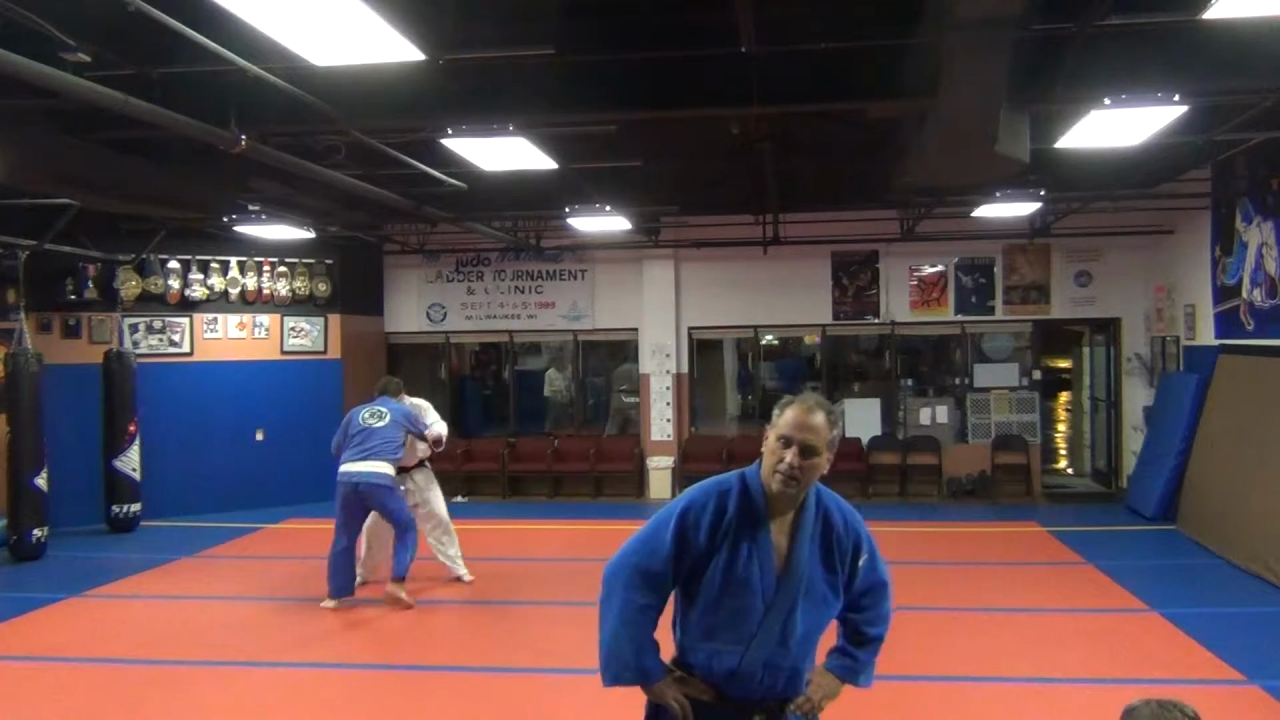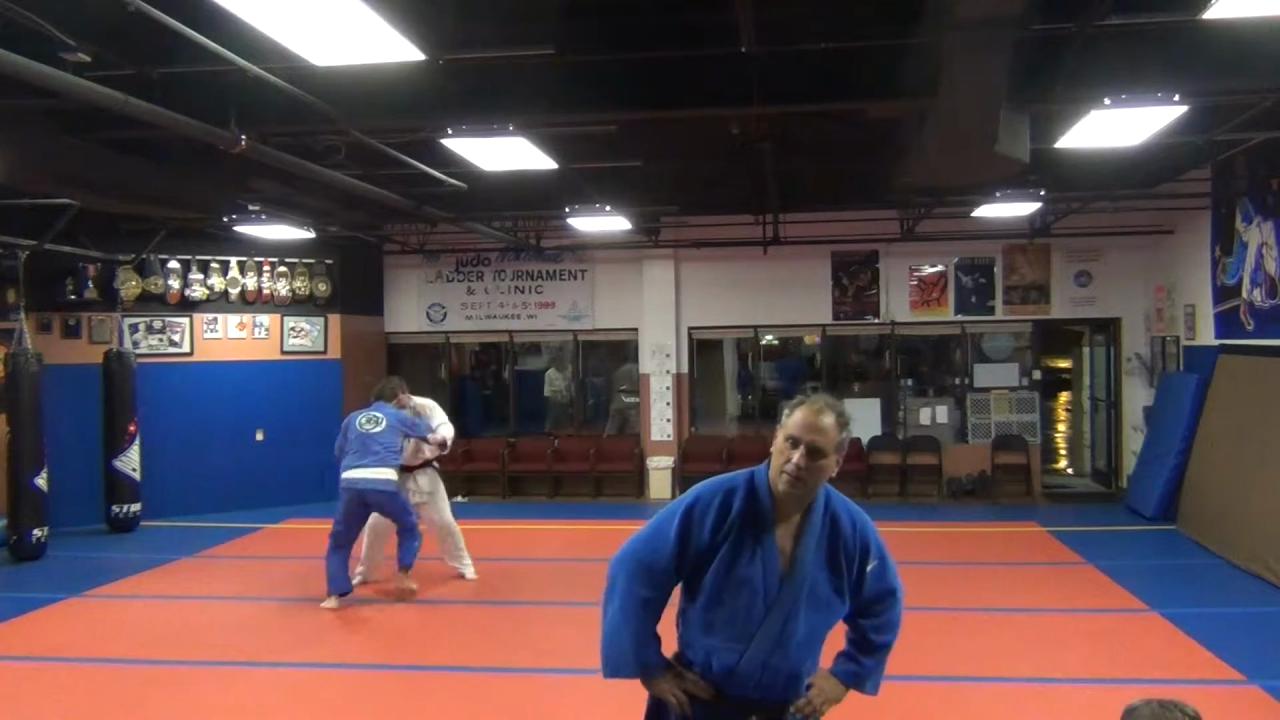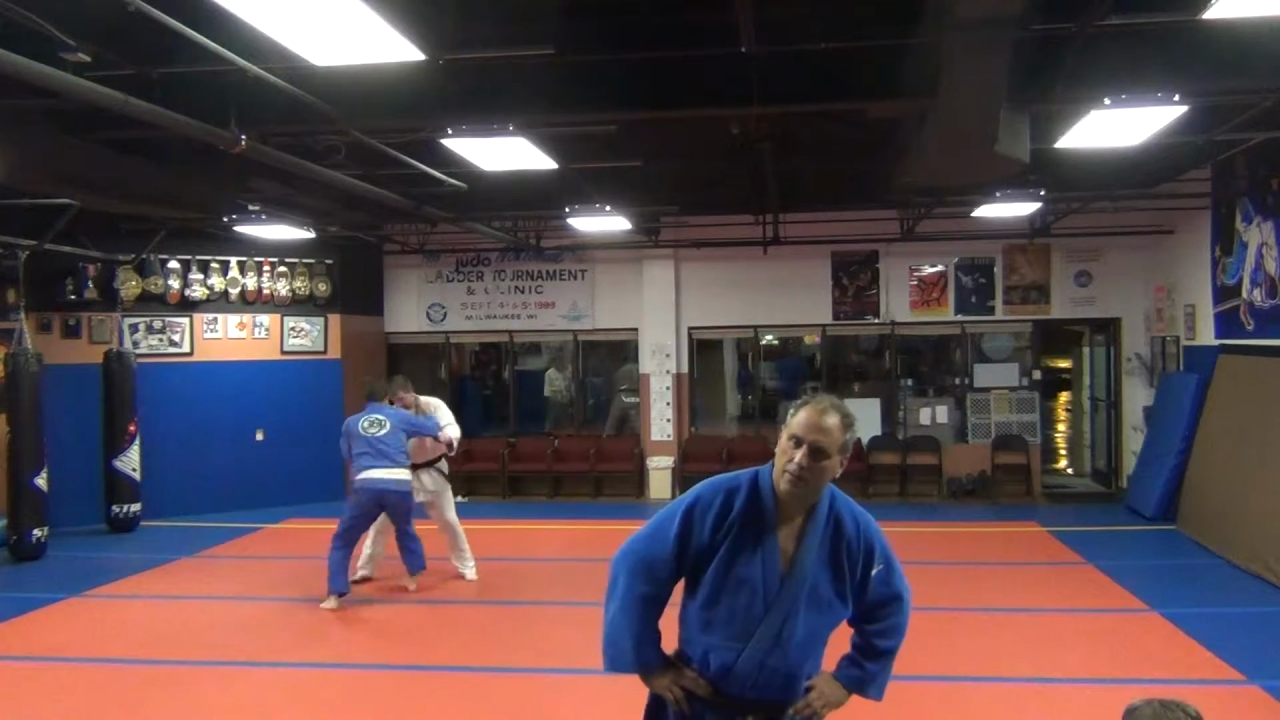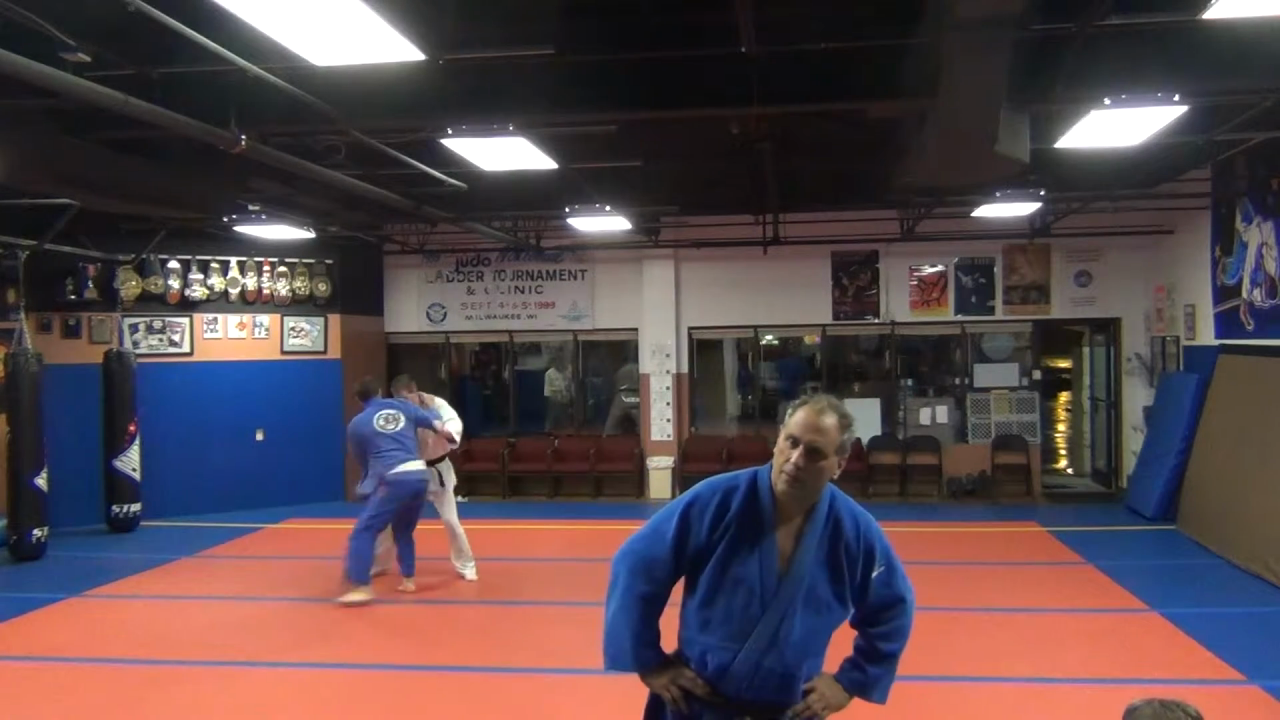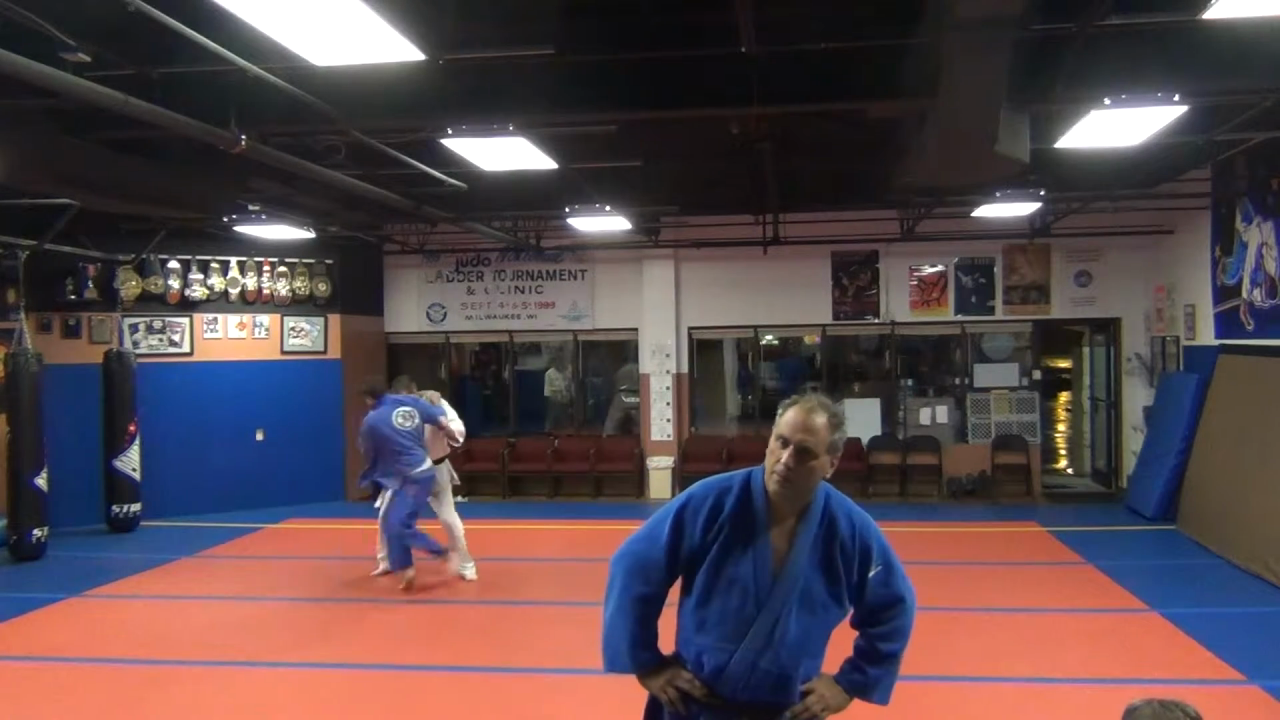
dt=0.1s
person 1, frame 1
left shoulder: (841, 525)
right shoulder: (706, 505)
left elbow: (872, 600)
right elbow: (629, 578)
left wrist: (838, 671)
right wrist: (649, 674)
person 1, frame 2
left shoulder: (849, 527)
right shoulder: (712, 503)
left elbow: (882, 606)
right elbow: (634, 571)
left wrist: (844, 676)
right wrist: (650, 669)
person 1, frame 3
left shoulder: (854, 530)
right shoulder: (716, 501)
left elbow: (889, 607)
right elbow: (637, 567)
left wrist: (847, 680)
right wrist: (649, 664)
person 1, frame 4
left shoulder: (855, 530)
right shoulder: (714, 501)
left elbow: (892, 610)
right elbow: (637, 565)
left wrist: (849, 683)
right wrist: (648, 664)
person 1, frame 5
left shoulder: (851, 529)
right shoulder: (708, 503)
left elbow: (893, 607)
right elbow: (633, 569)
left wrist: (849, 684)
right wrist: (646, 664)
person 2, frame 1
left shoulder: (354, 413)
right shoulder: (404, 412)
left elbow: (336, 449)
right elbow: (426, 434)
right wrist: (432, 436)
left hip: (348, 477)
right hip: (380, 477)
left knee: (344, 539)
right knee: (406, 528)
left ankle: (335, 596)
right ankle: (396, 584)
person 2, frame 2
left shoulder: (352, 419)
right shoulder: (401, 417)
left elbow: (340, 452)
right elbow: (429, 434)
left hip: (351, 483)
right hip: (383, 483)
left knee: (340, 540)
right knee: (409, 527)
left ankle: (334, 595)
right ankle: (403, 577)
person 2, frame 3
left shoulder: (349, 424)
right shoulder: (399, 416)
left elbow: (350, 458)
right elbow: (438, 432)
left hip: (368, 487)
right hip: (400, 484)
left knee: (343, 540)
right knee: (405, 531)
left ankle: (335, 596)
right ankle: (412, 577)
person 2, frame 4
left shoulder: (356, 425)
right shoulder: (403, 406)
left elbow: (362, 457)
right elbow: (436, 423)
left hip: (393, 480)
right hip: (418, 476)
left knee: (364, 531)
right knee: (402, 530)
left ankle: (361, 587)
right ankle: (408, 579)
person 2, frame 5
left shoulder: (371, 421)
right shoulder: (409, 402)
left elbow: (369, 453)
right elbow: (442, 419)
right wrist: (451, 433)
left hip: (414, 479)
right hip: (415, 472)
left knee: (398, 526)
right knee: (393, 524)
left ankle: (444, 555)
right ankle: (405, 567)
person 3, frame 1
left shoulder: (419, 407)
left elbow: (438, 424)
left wrist: (436, 434)
left hip: (420, 473)
left knee: (439, 518)
right knee: (374, 525)
left ankle: (458, 568)
right ankle: (363, 573)
person 3, frame 2
left shoulder: (426, 406)
left elbow: (445, 426)
left wrist: (441, 438)
left hip: (425, 474)
left knee: (444, 521)
right knee: (377, 524)
left ankle: (464, 567)
right ankle: (363, 573)
person 3, frame 3
left shoulder: (433, 406)
left elbow: (452, 427)
left wrist: (447, 440)
left hip: (432, 473)
left knee: (448, 520)
right knee: (382, 520)
left ankle: (465, 566)
right ankle: (365, 569)
person 3, frame 4
left shoulder: (436, 404)
left elbow: (454, 423)
left wrist: (448, 433)
left hip: (436, 471)
left knee: (450, 520)
left ankle: (465, 566)
right ankle: (379, 564)
person 3, frame 5
left shoulder: (437, 405)
left elbow: (456, 425)
left wrist: (450, 430)
left hip: (437, 471)
left knee: (449, 520)
left ankle: (464, 566)
right ankle: (387, 563)
